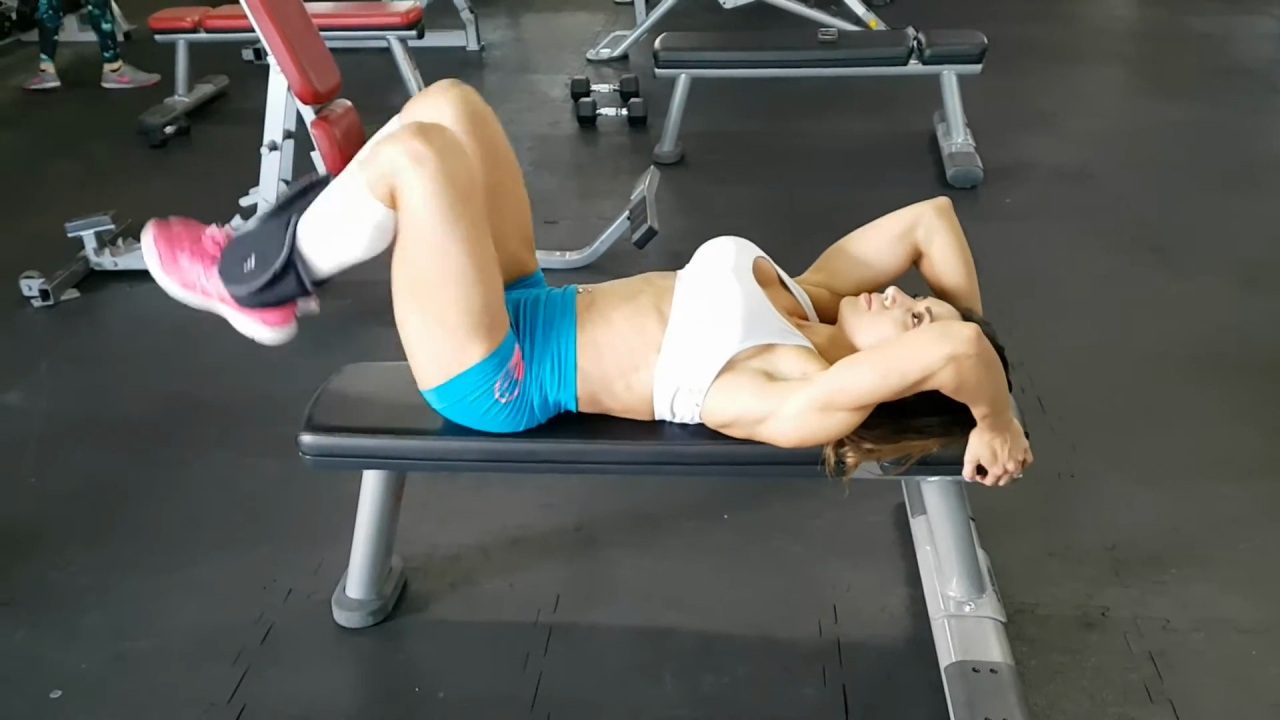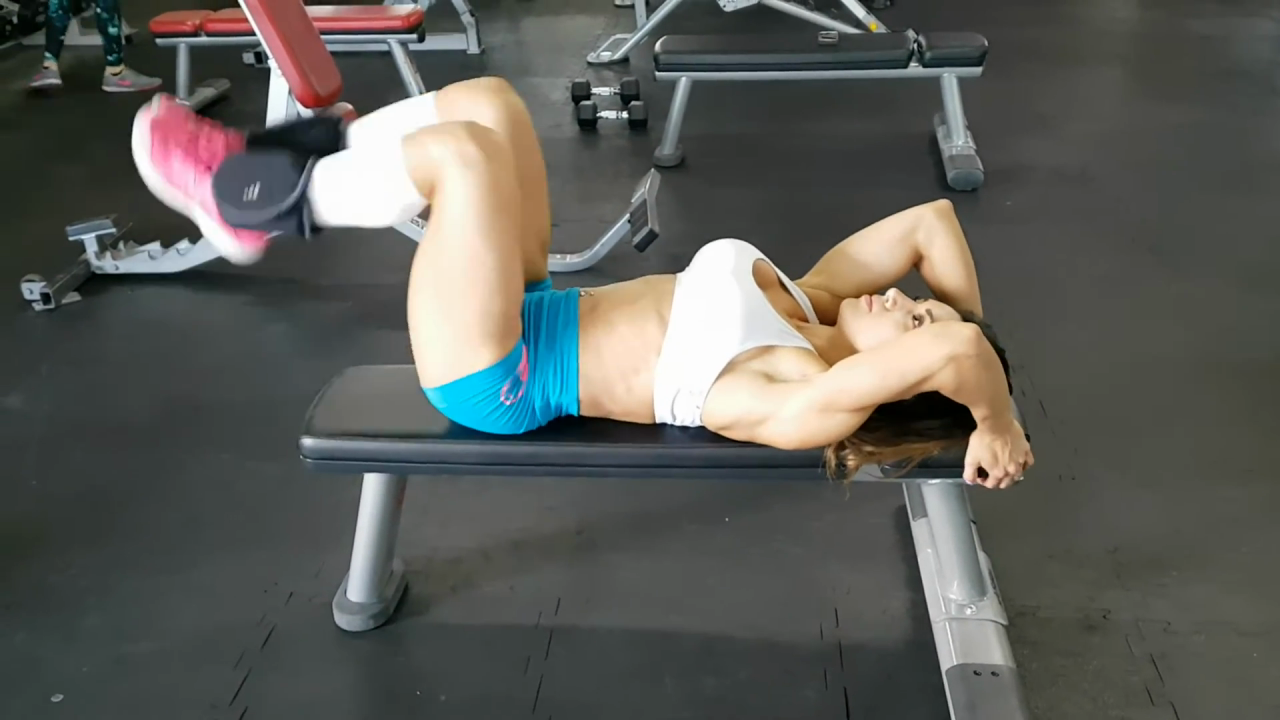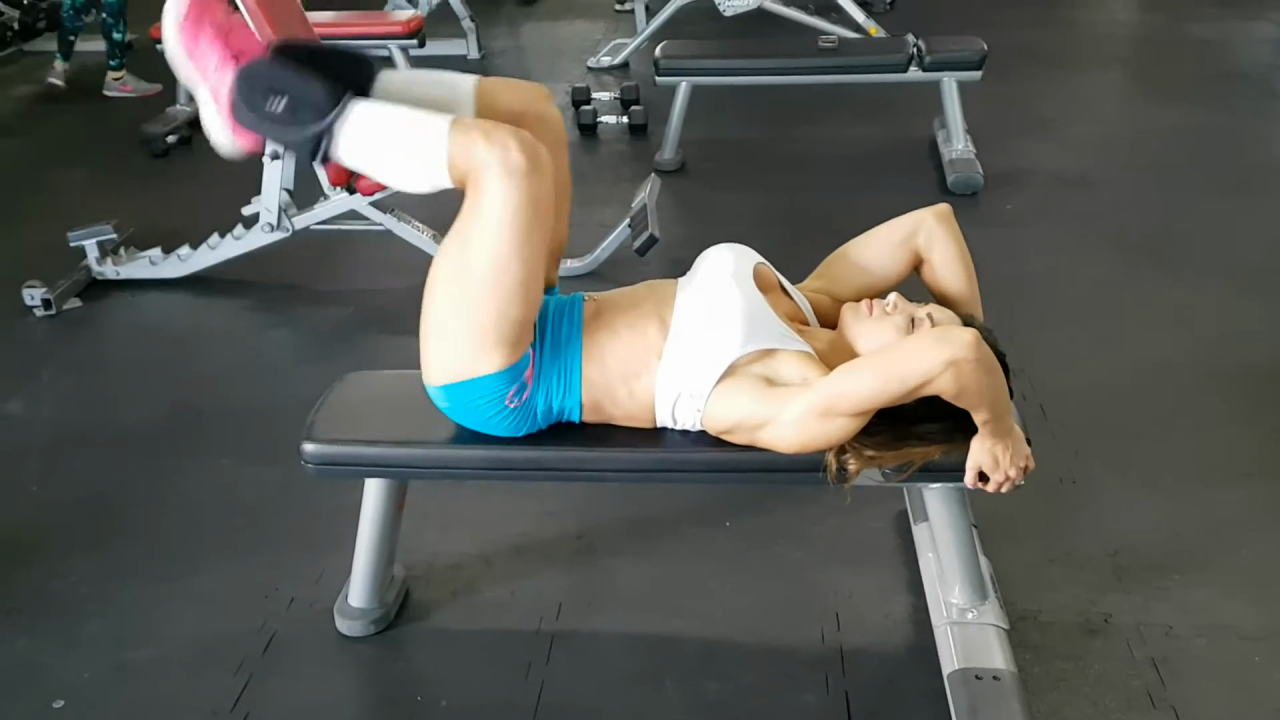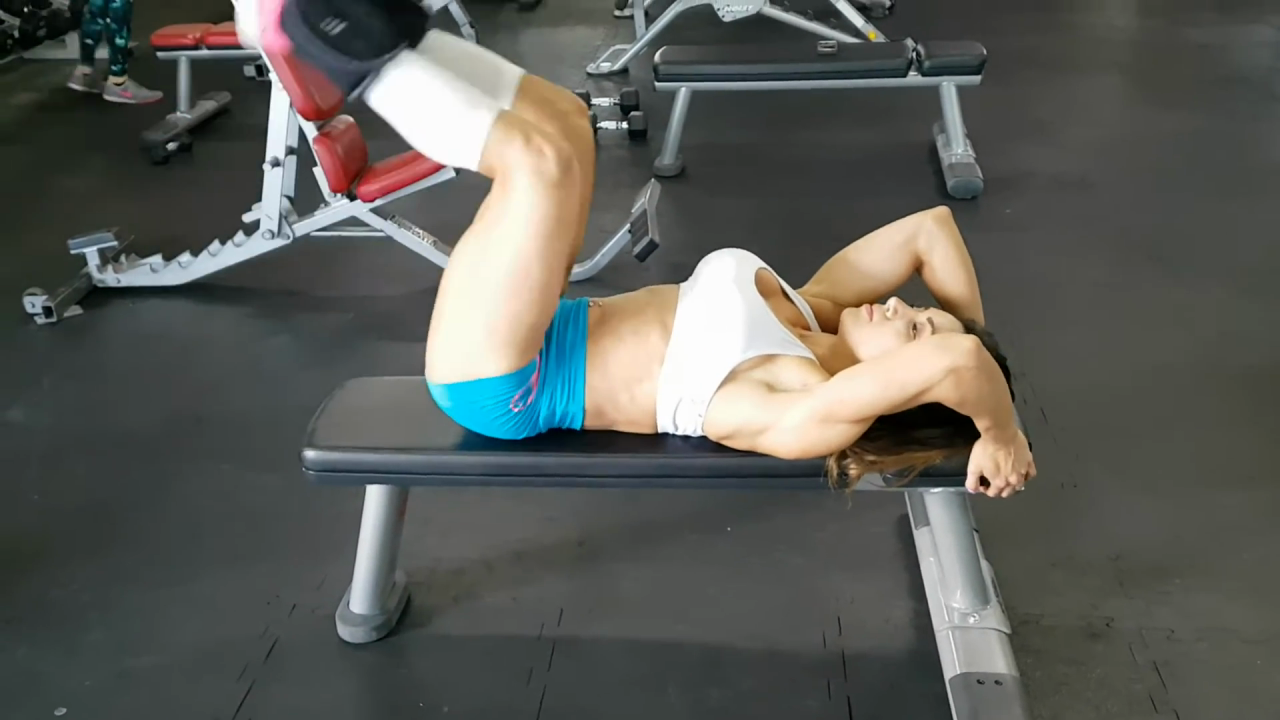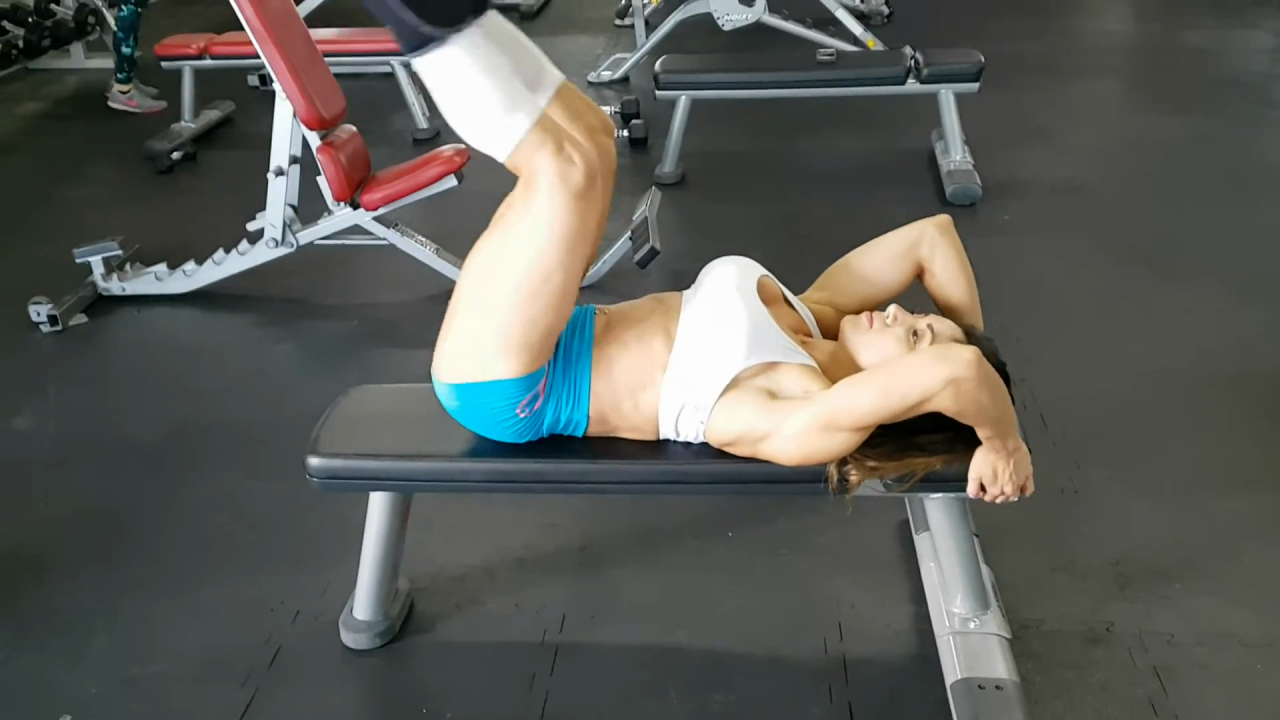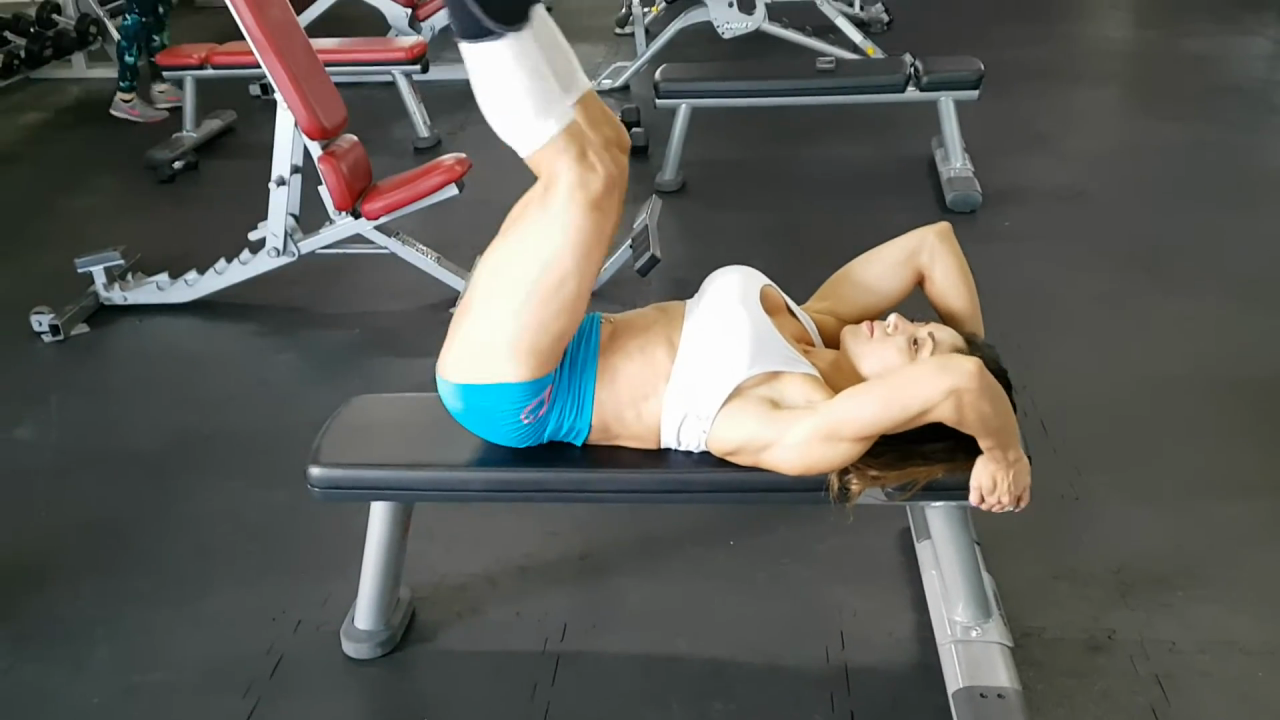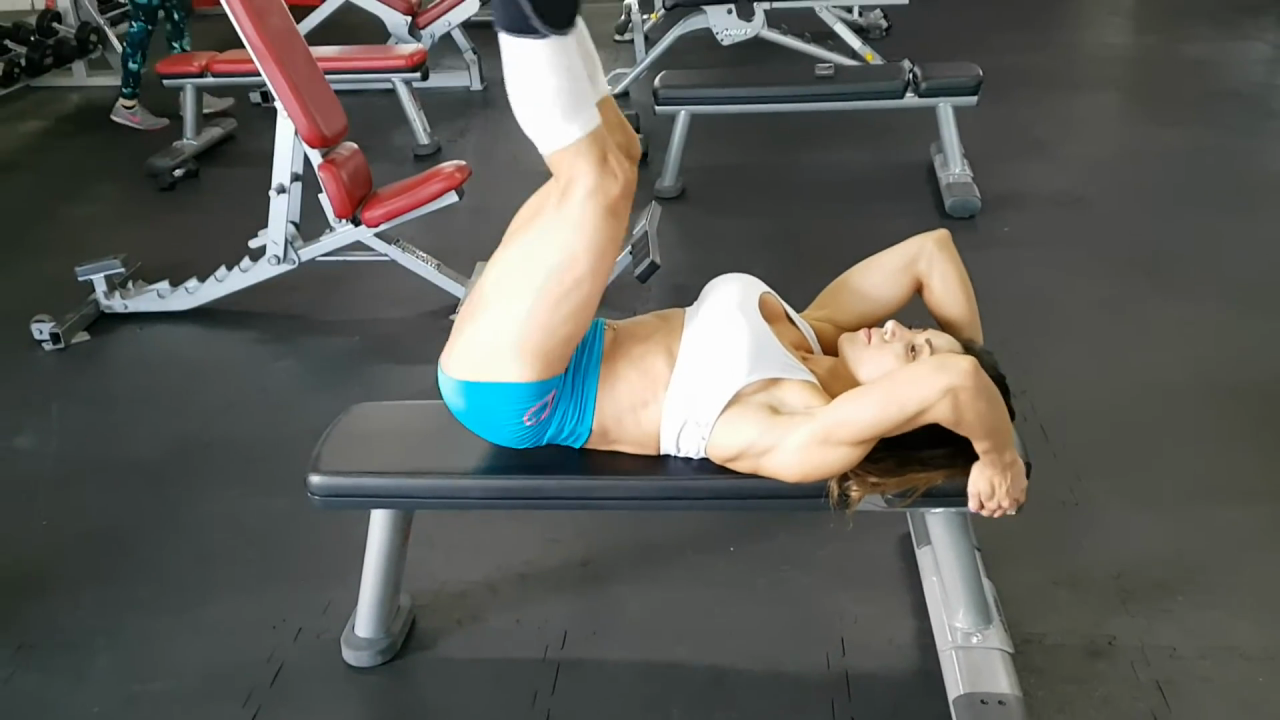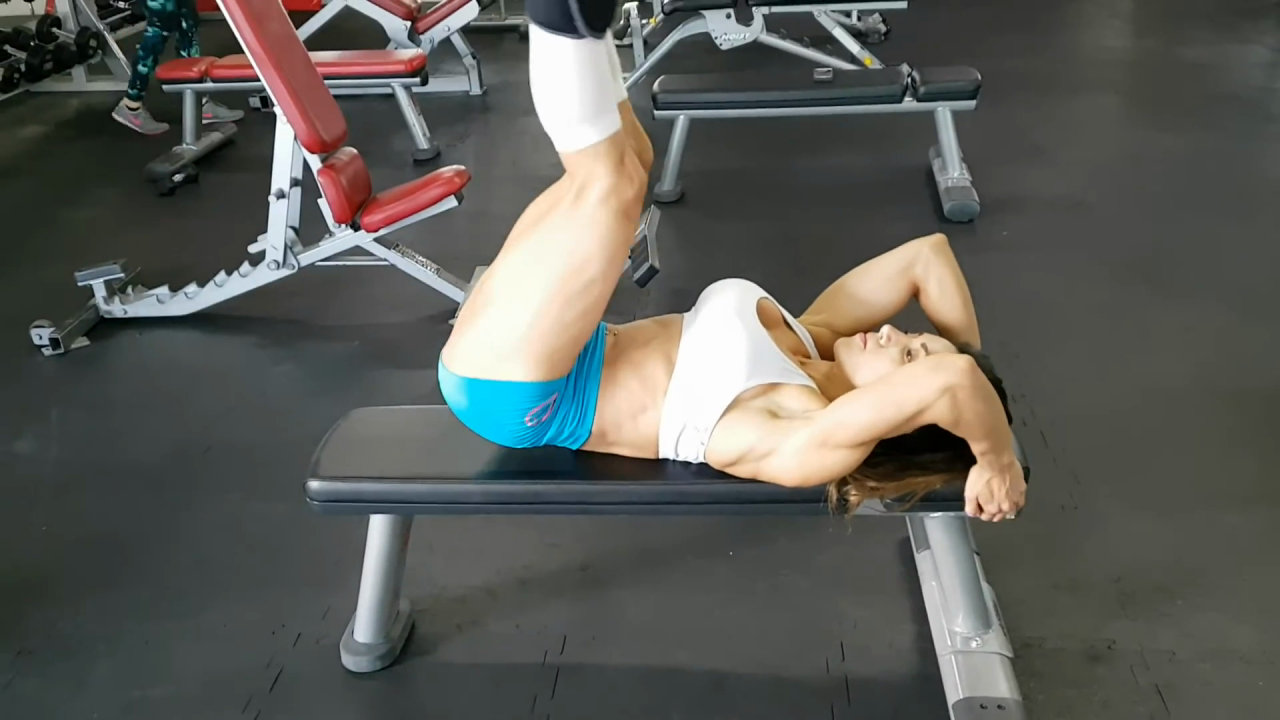
dt=0.1s
person 1, frame 1
left shoulder: (816, 403)
right shoulder: (808, 309)
left elbow: (957, 349)
right elbow: (929, 217)
left wrist: (997, 422)
right wrist: (974, 331)
left hip: (491, 381)
right hip: (526, 310)
left knee: (419, 153)
right knee: (449, 103)
left ankle: (257, 282)
right ankle: (275, 260)
person 1, frame 2
left shoulder: (824, 405)
right shoulder: (811, 314)
left elbow: (958, 362)
right elbow: (933, 222)
left wrist: (994, 421)
right wrist: (974, 338)
left hip: (491, 389)
right hip: (531, 330)
left knee: (461, 152)
right knee: (490, 104)
left ankle: (246, 195)
right ankle: (263, 165)
person 1, frame 3
left shoulder: (818, 409)
right shoulder: (810, 312)
left elbow: (955, 360)
right elbow: (930, 222)
left wrist: (995, 428)
right wrist: (967, 325)
left hip: (494, 385)
right hip: (539, 326)
left knee: (512, 158)
right knee: (526, 111)
left ankle: (266, 103)
right ankle: (279, 94)
person 1, frame 4
left shoulder: (813, 420)
right shoulder: (802, 319)
left elbow: (958, 362)
right elbow: (931, 227)
left wrist: (999, 438)
right wrist: (968, 344)
left hip: (503, 387)
right hip: (554, 341)
left knee: (545, 159)
right knee: (556, 117)
person 1, frame 5
left shoulder: (816, 421)
right shoulder: (812, 323)
left elbow: (955, 374)
right elbow: (934, 232)
left wrist: (1002, 444)
right wrist: (974, 353)
left hip: (499, 391)
right hip: (568, 340)
left knee: (568, 162)
right knee: (582, 133)
person 1, frame 6
left shoulder: (817, 428)
right shoulder: (820, 333)
left elbow: (955, 382)
right elbow: (934, 243)
left wrist: (1004, 454)
right wrist: (983, 369)
left hip: (504, 396)
right hip: (529, 371)
left knee: (586, 168)
right knee: (596, 140)
person 1, frame 7
left shoulder: (814, 440)
right shoulder: (817, 340)
left elbow: (950, 382)
right elbow: (930, 249)
left wrist: (999, 456)
right wrist: (977, 371)
left hip: (505, 394)
left knee: (601, 175)
right knee: (608, 150)
person 1, frame 8
left shoulder: (817, 448)
right shoulder: (811, 342)
left elbow: (949, 378)
right elbow: (926, 256)
left wrist: (995, 457)
right wrist: (971, 362)
left hip: (508, 392)
